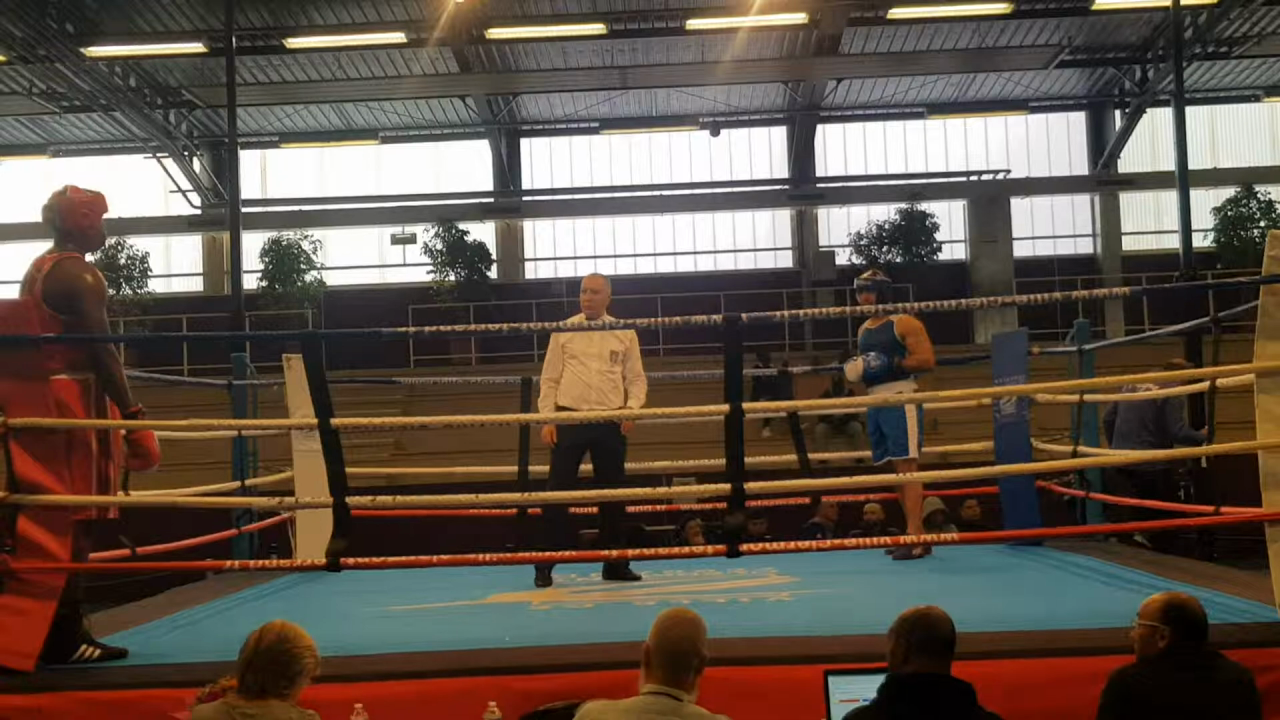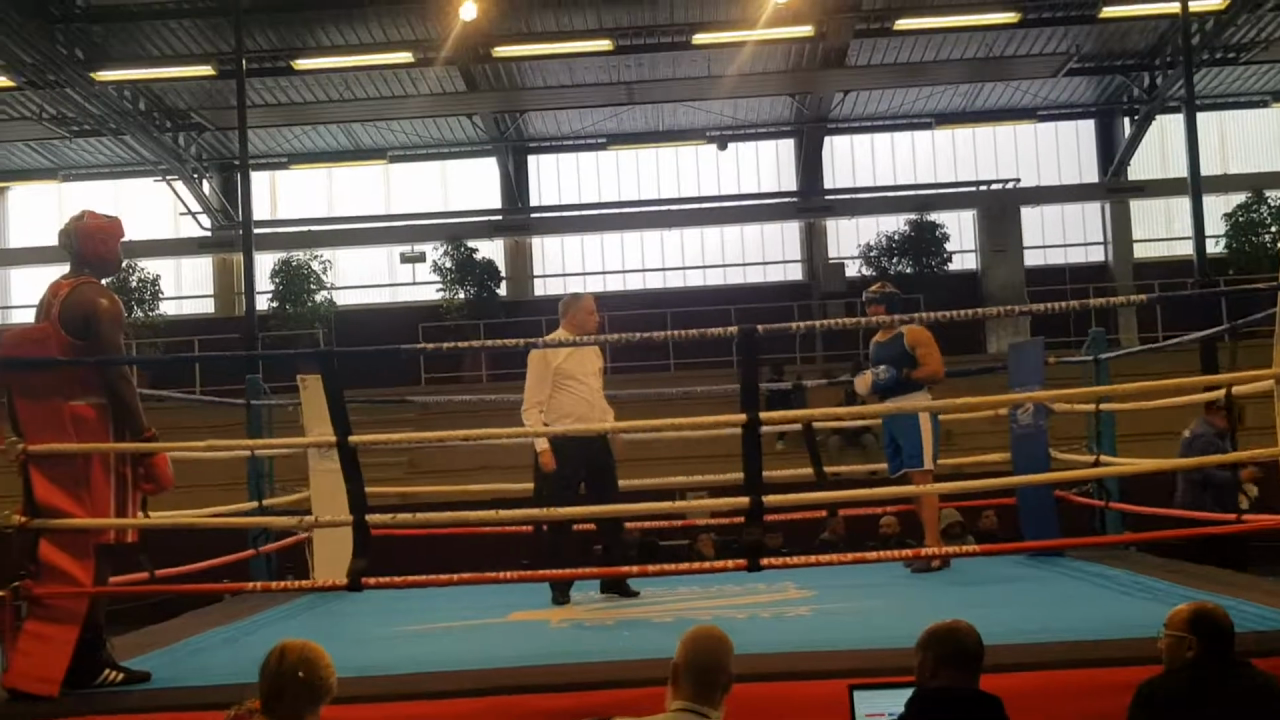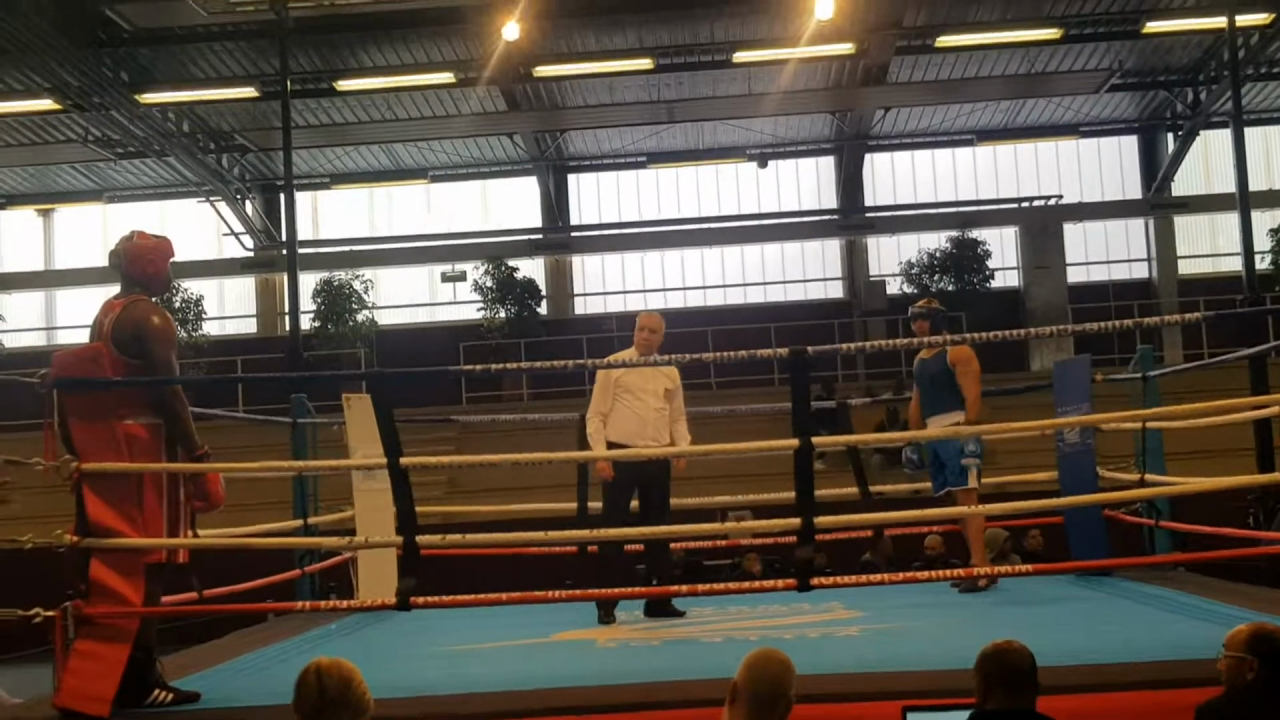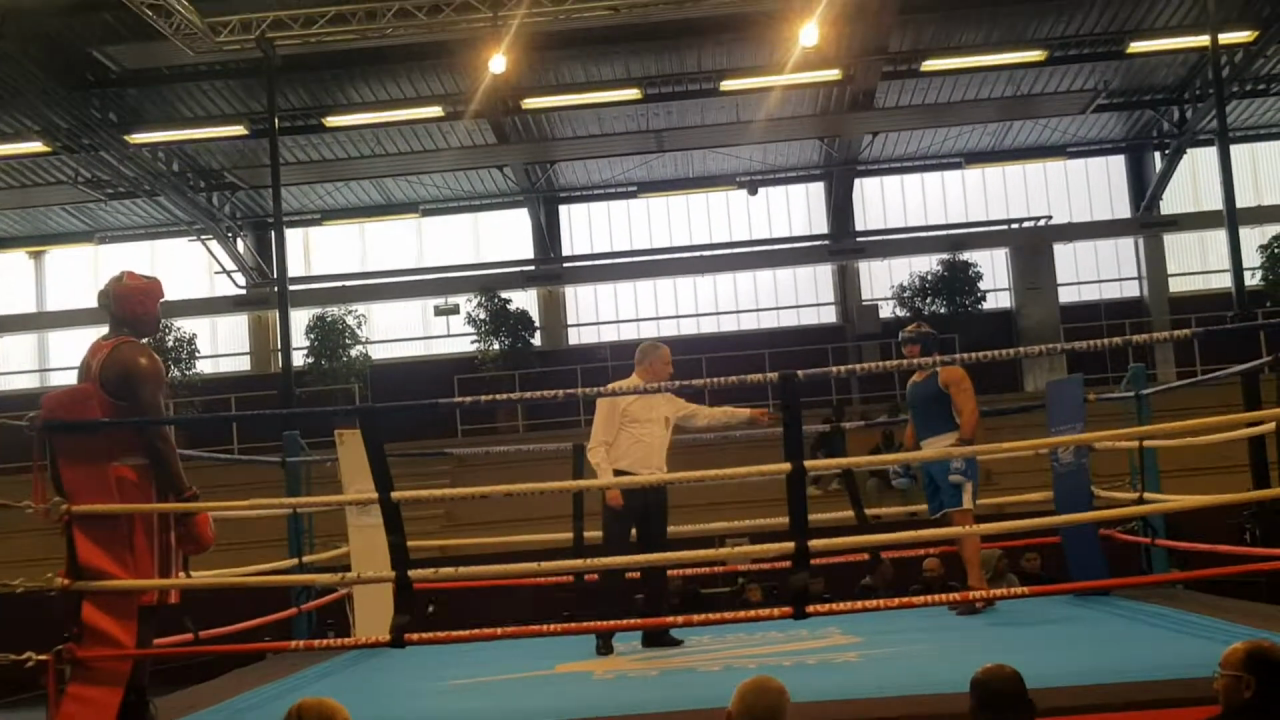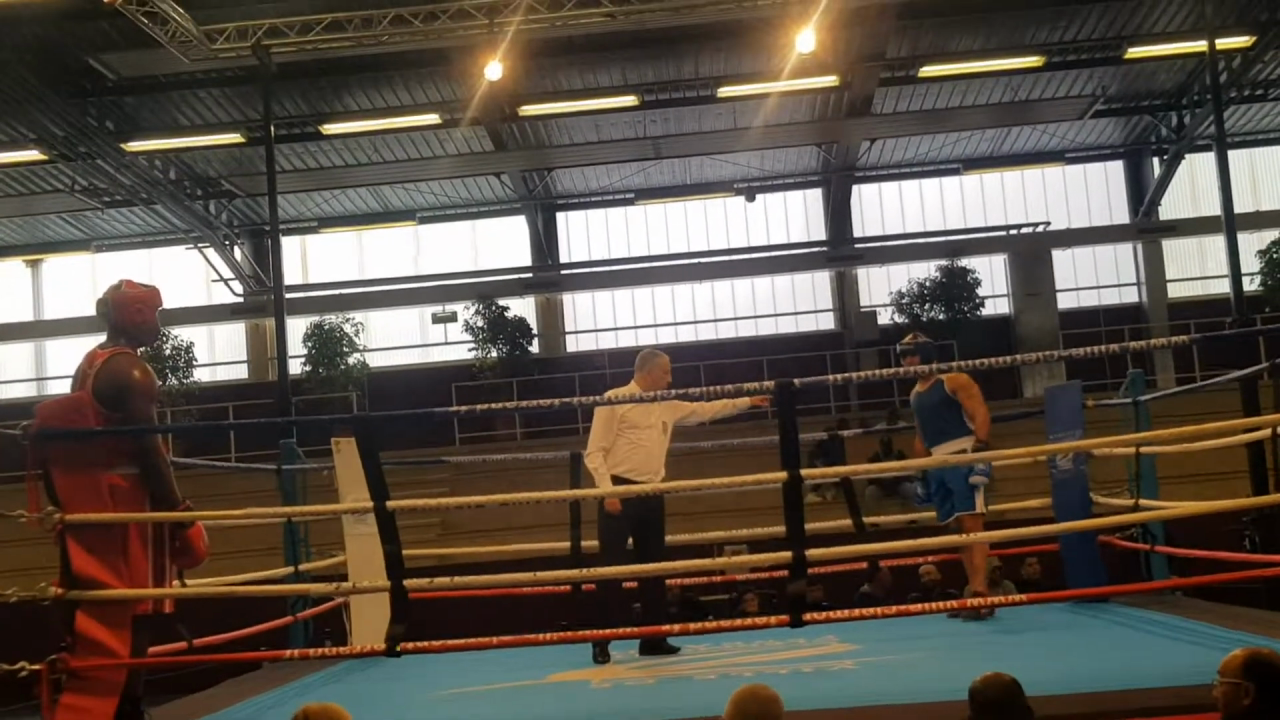
dt=0.7s
person 1, frame 1
right shoulder: (80, 275)
right elbow: (100, 351)
right wrist: (133, 417)
left hip: (39, 411)
right hip: (70, 411)
left knee: (45, 522)
right knee: (66, 524)
left ankle: (61, 633)
right ankle: (59, 636)
person 1, frame 2
left shoulder: (51, 296)
right shoulder: (98, 301)
left elbow: (46, 373)
right elbow: (116, 378)
right wrist: (148, 443)
left hip: (53, 436)
right hip: (90, 435)
left knee: (64, 546)
right knee: (87, 547)
left ankle: (83, 657)
right ankle: (82, 660)
person 1, frame 3
left shoulder: (105, 314)
right shoulder: (149, 317)
left elbow: (107, 389)
right elbow: (168, 393)
right wrist: (199, 458)
left hip: (109, 454)
right hip: (143, 453)
left knee: (118, 566)
right knee: (141, 566)
left ankle: (134, 677)
right ankle: (133, 680)
person 1, frame 4
left shoulder: (92, 357)
right shoulder: (137, 359)
right elbow: (156, 437)
right wrist: (188, 501)
left hip: (99, 495)
right hip: (133, 493)
left knee: (112, 608)
right knee: (132, 611)
person 1, frame 5
left shoulder: (88, 366)
right shoulder: (130, 370)
right elbow: (149, 451)
right wrist: (182, 518)
left hip: (95, 506)
right hip: (129, 504)
left knee: (105, 621)
right knee: (129, 621)
person 2, frame 1
left shoulder: (624, 333)
right shoulder: (564, 330)
left elbow: (636, 378)
right elbow: (549, 379)
left wrist: (631, 409)
right wrist: (547, 419)
left hip: (610, 422)
right hip: (569, 420)
right knee: (558, 491)
left ankle: (615, 564)
right ankle: (545, 566)
person 2, frame 2
left shoulder: (593, 350)
right shoulder: (545, 350)
right elbow: (531, 406)
left wrist: (610, 422)
right wrist: (542, 447)
left hip: (596, 440)
right hip: (563, 442)
left knee: (609, 507)
left ankle: (614, 579)
right ankle: (561, 586)
person 2, frame 3
left shoulder: (670, 372)
right shoulder: (613, 364)
left elbow: (677, 417)
right elbow: (596, 415)
left wrist: (681, 447)
right wrist: (600, 455)
left hip: (657, 459)
right hip: (621, 456)
left knee: (658, 529)
right knee: (613, 529)
left ankle: (658, 601)
right ankle: (606, 605)
person 2, frame 4
left shoulder: (667, 400)
right shoulder: (615, 394)
left elbow: (704, 415)
right elbow: (597, 446)
left wrist: (747, 413)
right wrist: (609, 485)
left hip: (655, 487)
right hip: (623, 484)
right knee: (614, 559)
left ankle: (655, 630)
right ankle: (605, 635)
person 2, frame 5
left shoulder: (667, 406)
right shoulder: (613, 400)
left elbow: (704, 410)
right elbow: (594, 452)
left wrist: (746, 402)
right wrist: (607, 491)
left hip: (651, 494)
right hip: (620, 491)
left knee: (653, 565)
right knee: (611, 566)
left ankle: (653, 638)
right ankle: (601, 642)
person 3, frame 1
left shoulder: (905, 323)
right shoulder: (863, 329)
left elbow: (927, 360)
left wrist: (889, 363)
right wrist: (857, 371)
left hip: (900, 400)
right hip: (875, 404)
left knee: (906, 466)
right knee: (895, 469)
left ankle: (915, 536)
right ankle: (917, 534)
person 3, frame 2
left shoulder: (914, 333)
right shoulder: (875, 341)
left elbow: (937, 370)
left wrist: (899, 375)
right wrist: (869, 384)
left hip: (914, 412)
right hip: (889, 415)
left knee: (922, 478)
right knee: (911, 480)
left ankle: (934, 549)
right ankle: (933, 545)
person 3, frame 3
left shoulder: (958, 352)
right shoulder: (919, 359)
left elbow: (973, 395)
right elbow: (917, 401)
left wrist: (969, 433)
right wrist: (913, 441)
left hip: (957, 432)
right hip: (933, 436)
left knee: (966, 496)
right knee: (955, 499)
left ankle: (980, 567)
right ankle: (981, 565)
person 3, frame 4
left shoulder: (950, 373)
right shoulder: (912, 383)
left elbow: (970, 413)
left wrist: (960, 451)
left hip: (953, 452)
right hip: (928, 458)
left knee: (962, 518)
right knee: (952, 522)
left ankle: (976, 588)
right ankle: (979, 586)
person 3, frame 5
left shoulder: (955, 380)
right shoulder: (916, 393)
left elbow: (981, 415)
left wrist: (980, 454)
right wrist: (921, 475)
left hip: (964, 458)
right hip: (938, 465)
left knee: (971, 524)
right knee: (958, 529)
left ankle: (980, 594)
right ankle: (980, 596)
